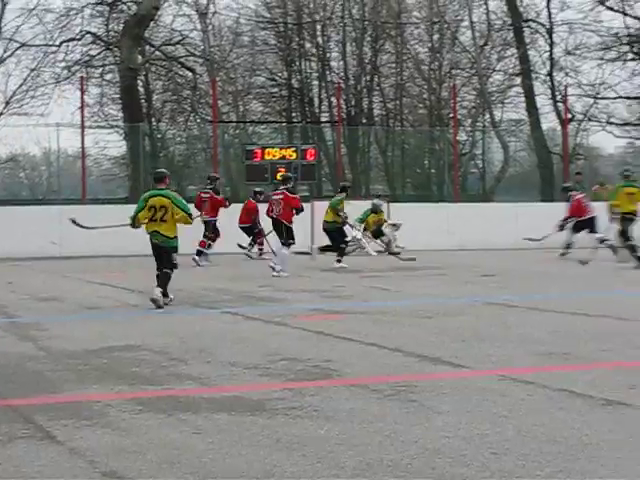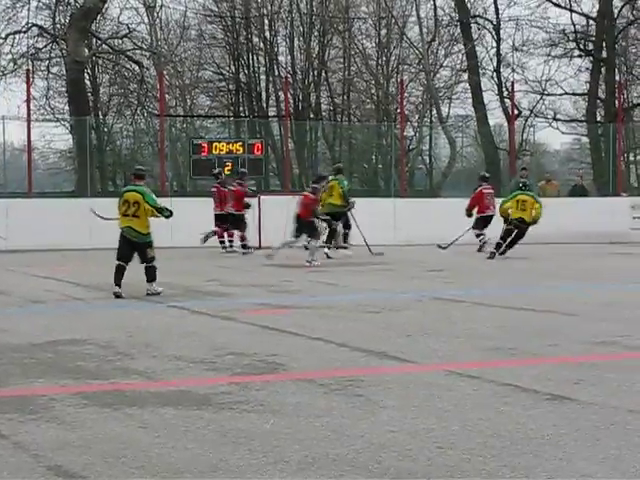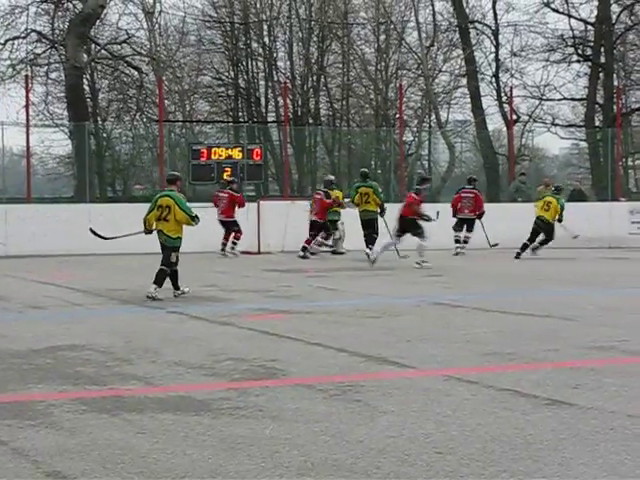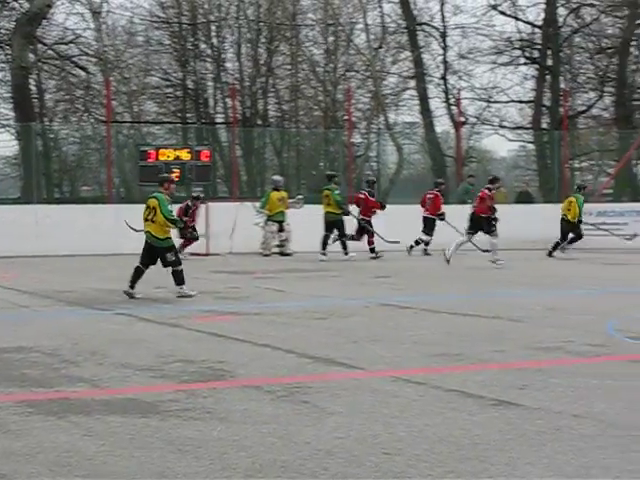
dt=0.5s
person 1, frame 1
left shoulder: (147, 197)
right shoulder: (172, 196)
left elbow: (136, 218)
right elbow: (187, 215)
left wrist: (135, 223)
right wrist: (188, 219)
left hip: (154, 237)
right hip: (168, 237)
left knee: (161, 267)
right knee: (168, 268)
left ankle: (164, 296)
right ankle: (157, 292)
person 1, frame 2
left shoulder: (124, 192)
right shoulder: (145, 192)
right elbow: (154, 207)
right wrist: (167, 212)
left hip: (126, 232)
right hip: (142, 233)
left knee: (122, 260)
right knee: (149, 260)
left ankle: (117, 288)
right ankle: (151, 287)
person 1, frame 3
left shoulder: (158, 197)
right shoulder: (177, 197)
left elbow: (149, 216)
right elbow: (187, 216)
left wrist: (148, 228)
right wrist: (195, 219)
left hip: (162, 235)
right hip: (173, 236)
left knee: (171, 263)
right knee: (166, 265)
left ankle: (177, 289)
right ankle: (153, 290)
person 1, frame 4
left shoulder: (152, 198)
right shoulder: (163, 199)
left elbow: (146, 217)
right elbow: (168, 218)
right wrist: (181, 223)
left hip: (150, 237)
right hip: (161, 238)
left knee: (144, 263)
right knee: (175, 263)
left ankle: (130, 288)
right ankle: (181, 290)
